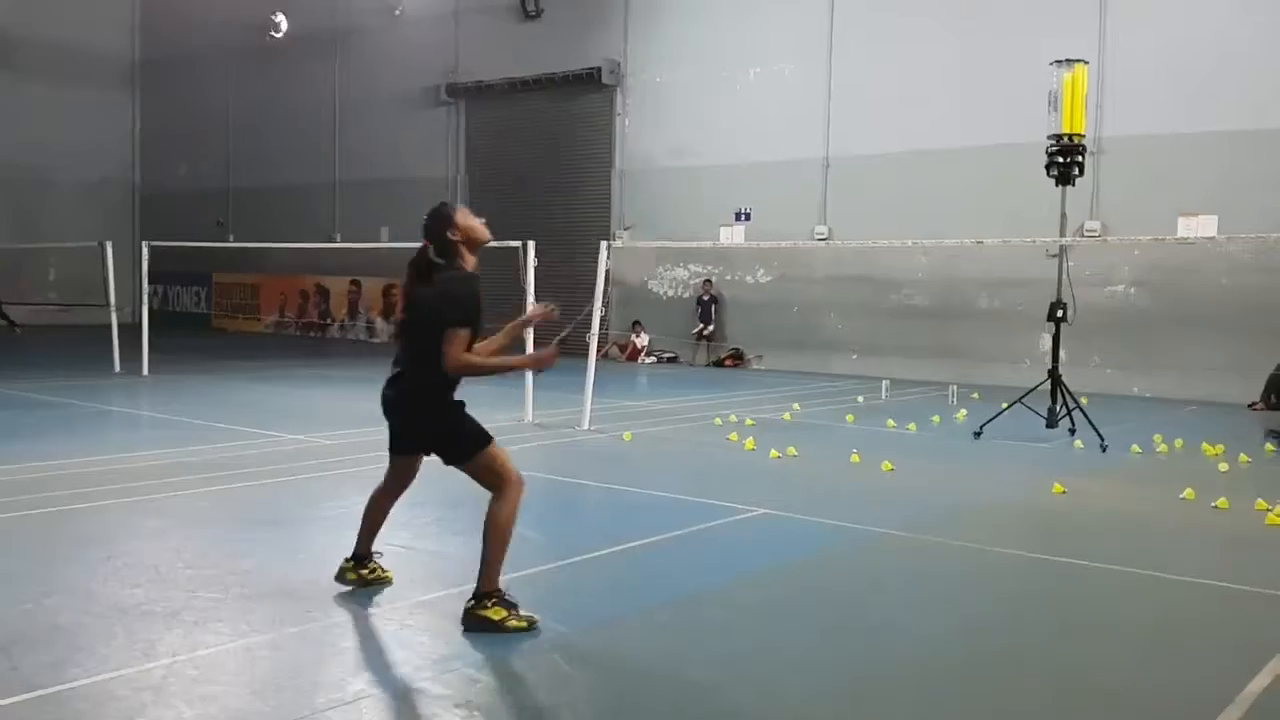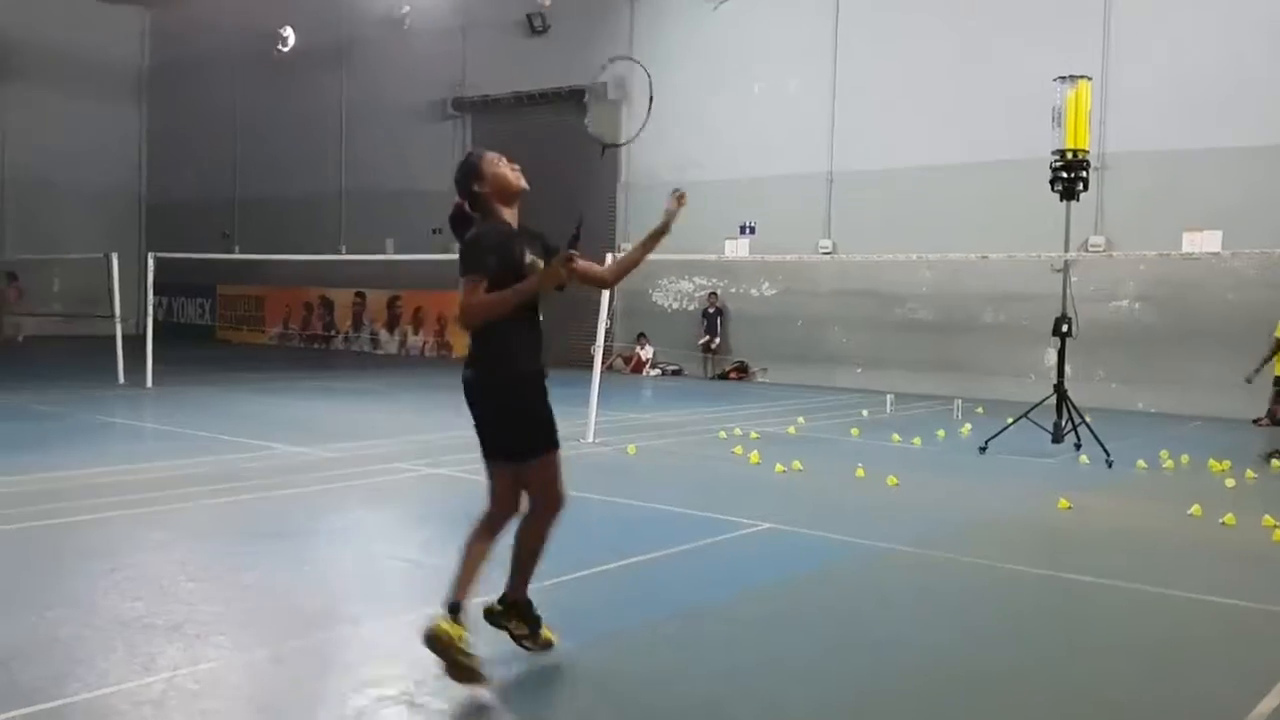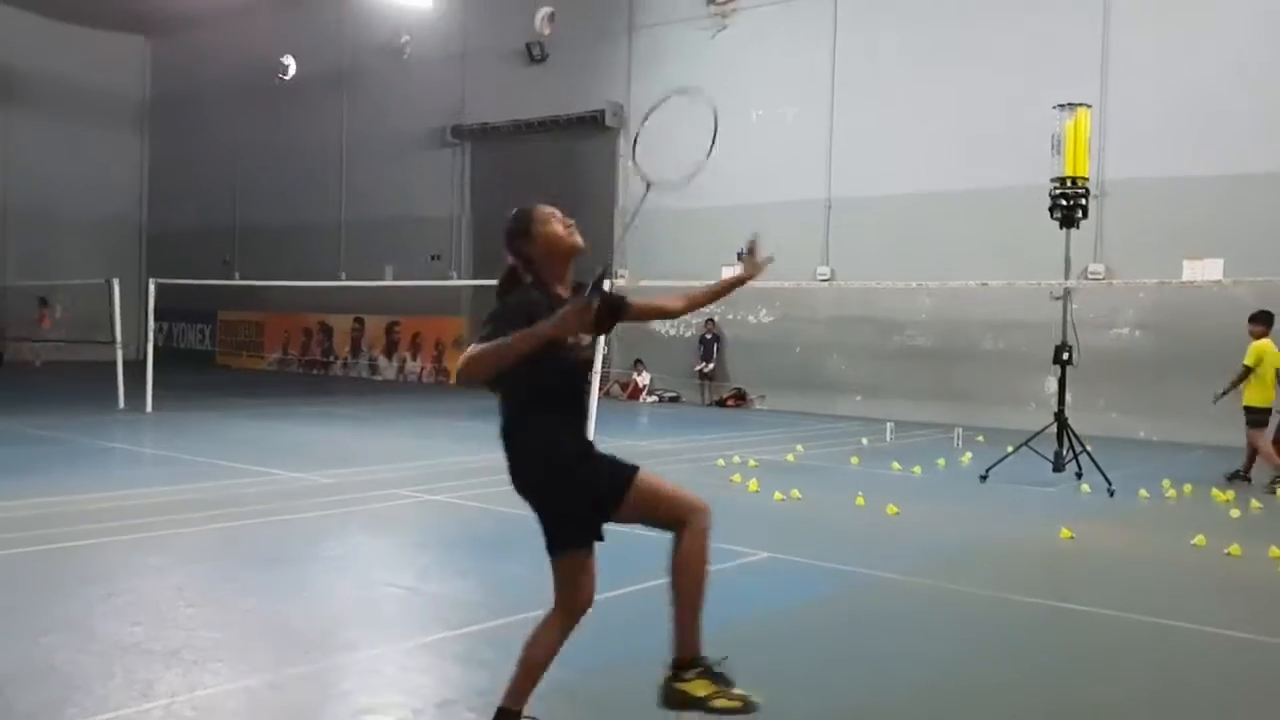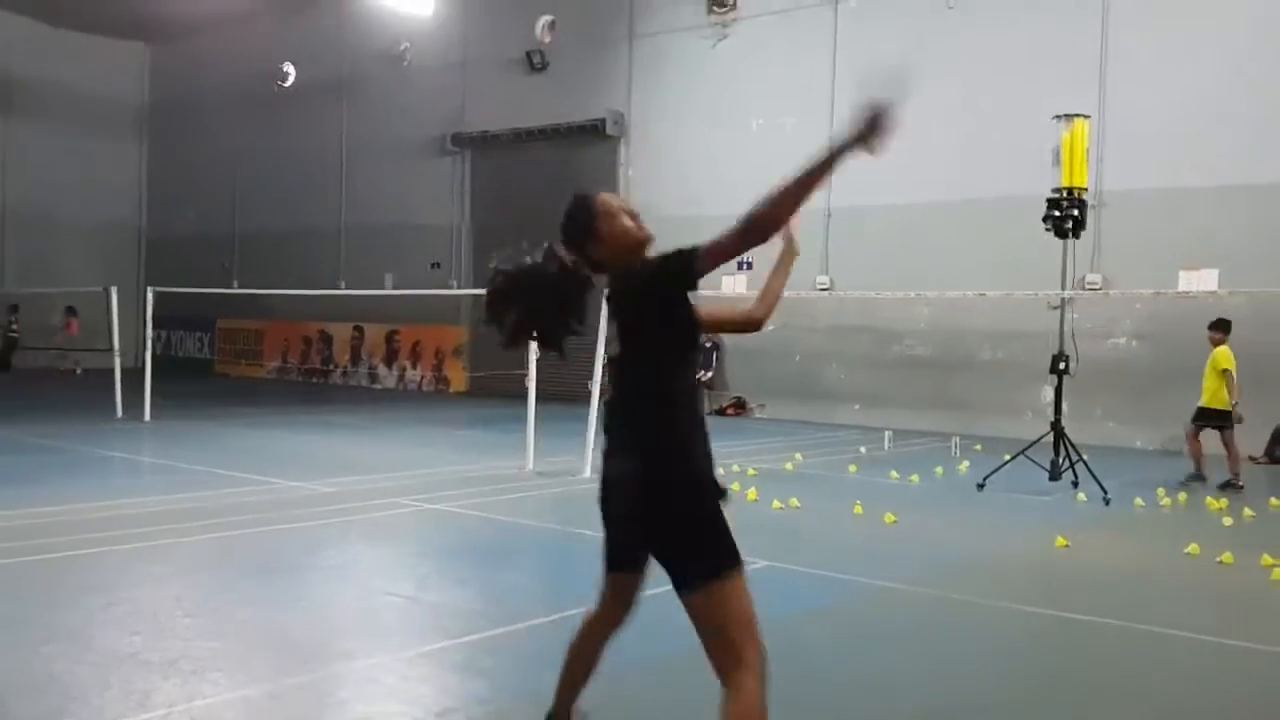
dt=0.3s
person 1, frame 1
left shoulder: (443, 281)
right shoulder: (461, 287)
left elbow: (471, 350)
right elbow: (455, 363)
left wrist: (522, 323)
right wrist: (521, 363)
left hip: (402, 397)
right hip: (427, 401)
left knee: (397, 480)
right knee: (508, 483)
left ankle: (358, 562)
right ankle: (486, 600)
person 1, frame 2
left shoulder: (528, 239)
right shoulder: (483, 236)
left elbow: (608, 278)
right elbow: (470, 315)
left wrist: (661, 230)
right wrist: (535, 284)
left hip: (515, 381)
right hip: (503, 381)
left knee: (503, 506)
right knee: (547, 499)
left ankle: (453, 618)
right ankle: (512, 602)
person 1, frame 3
left shoulder: (584, 301)
right shoulder: (524, 306)
left elbow: (674, 306)
right elbow: (469, 369)
left wrist: (741, 278)
right wrist: (550, 331)
left hip: (565, 457)
right hip: (548, 459)
left knee: (572, 601)
right knee: (693, 516)
right ankle: (687, 670)
person 1, frame 4
left shoulder: (648, 296)
right shoulder: (648, 283)
left elbow: (752, 318)
right elbow: (751, 230)
left wrist: (786, 259)
right wrist: (842, 149)
left hip: (627, 482)
right hip: (672, 486)
left knee: (613, 609)
right knee: (744, 664)
